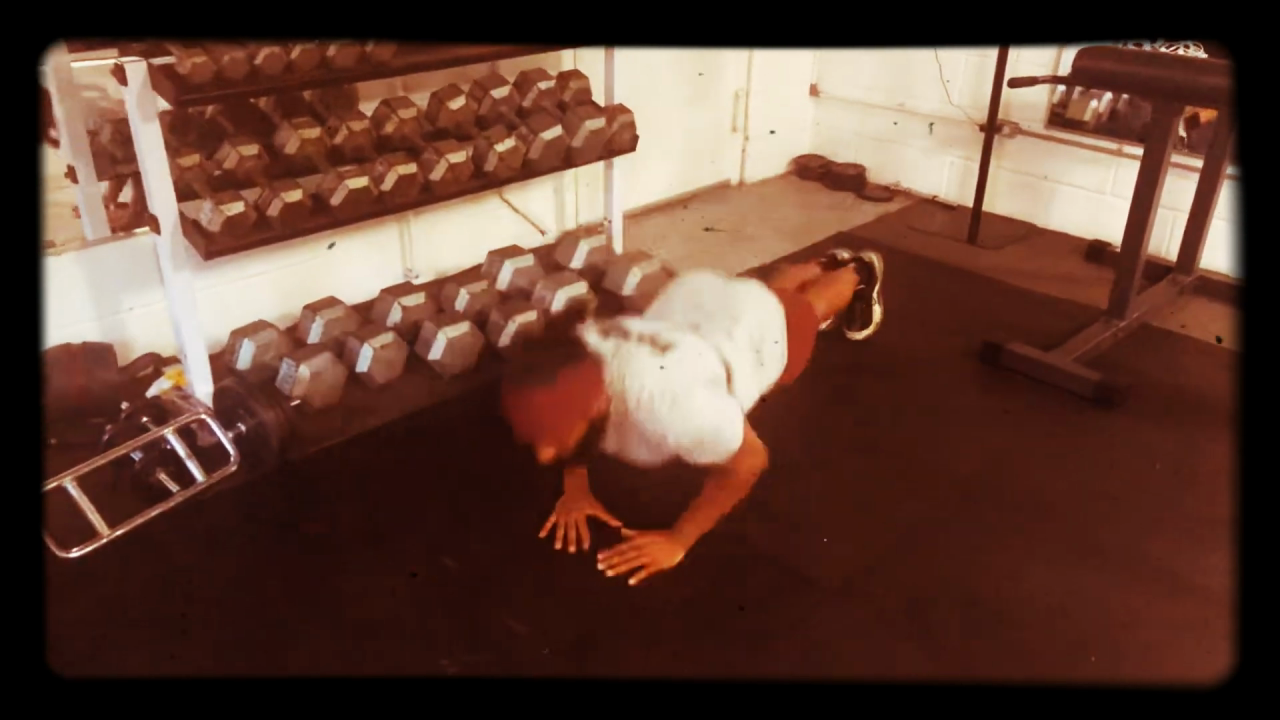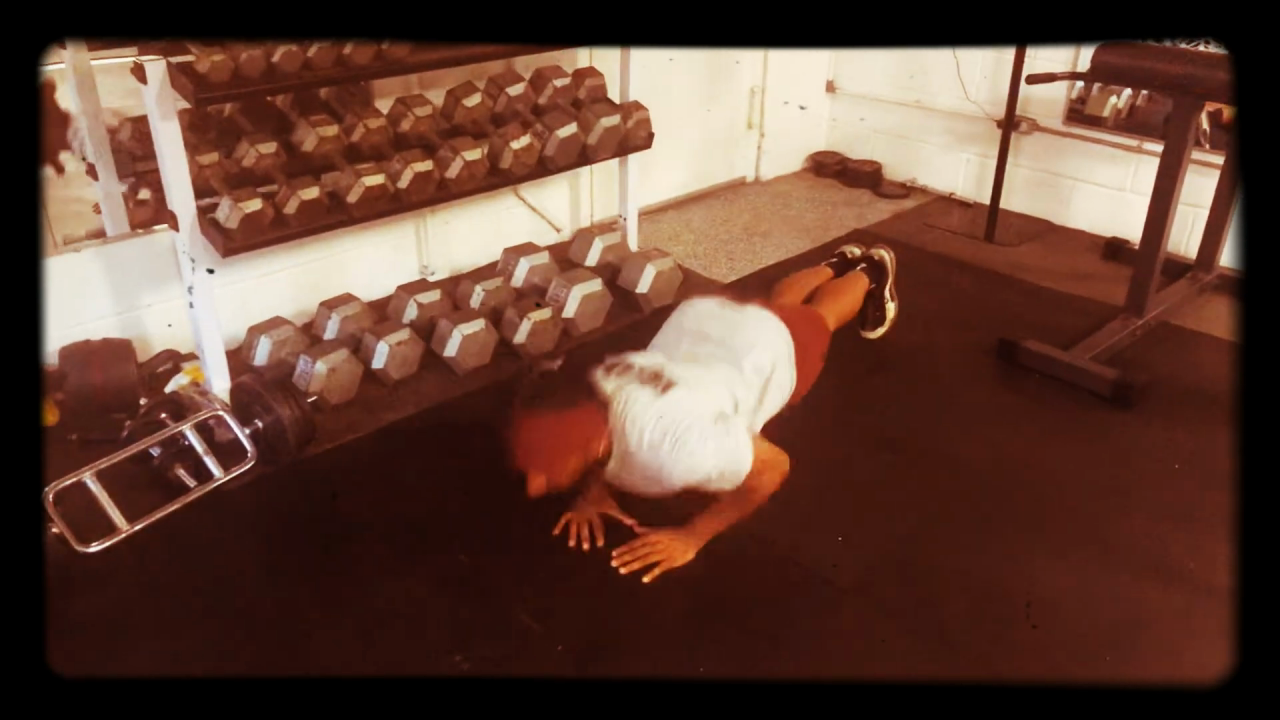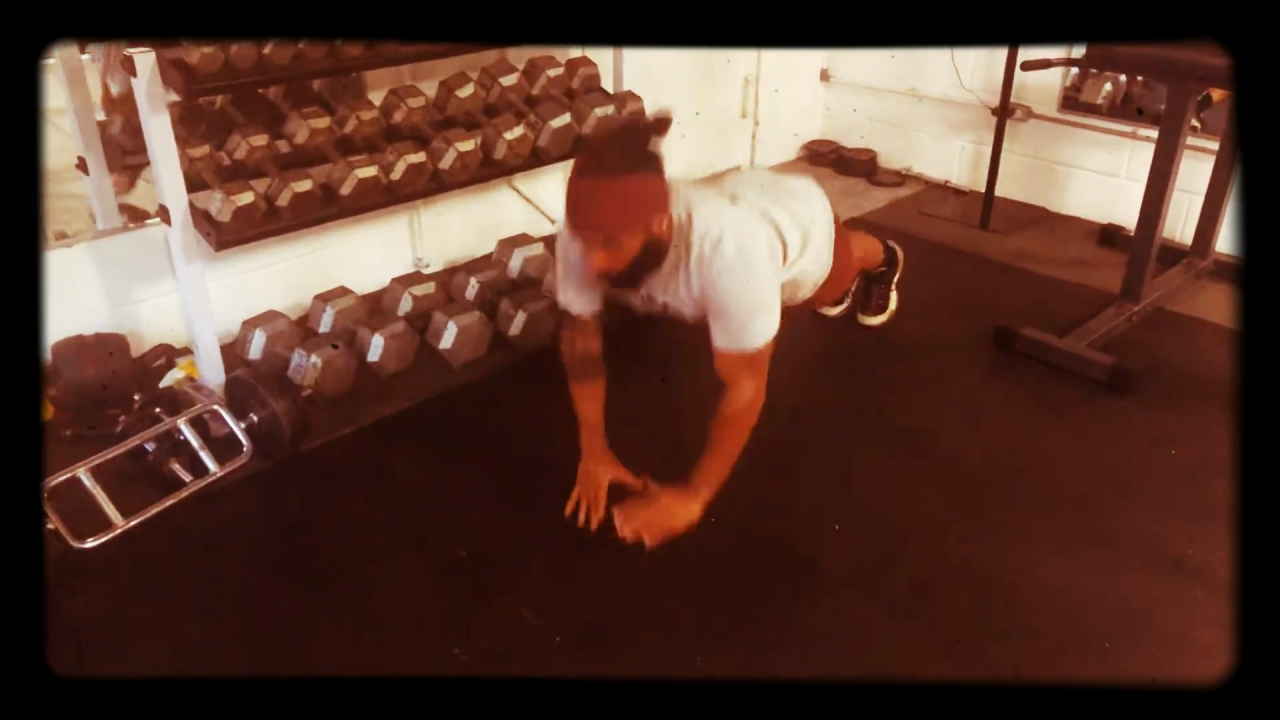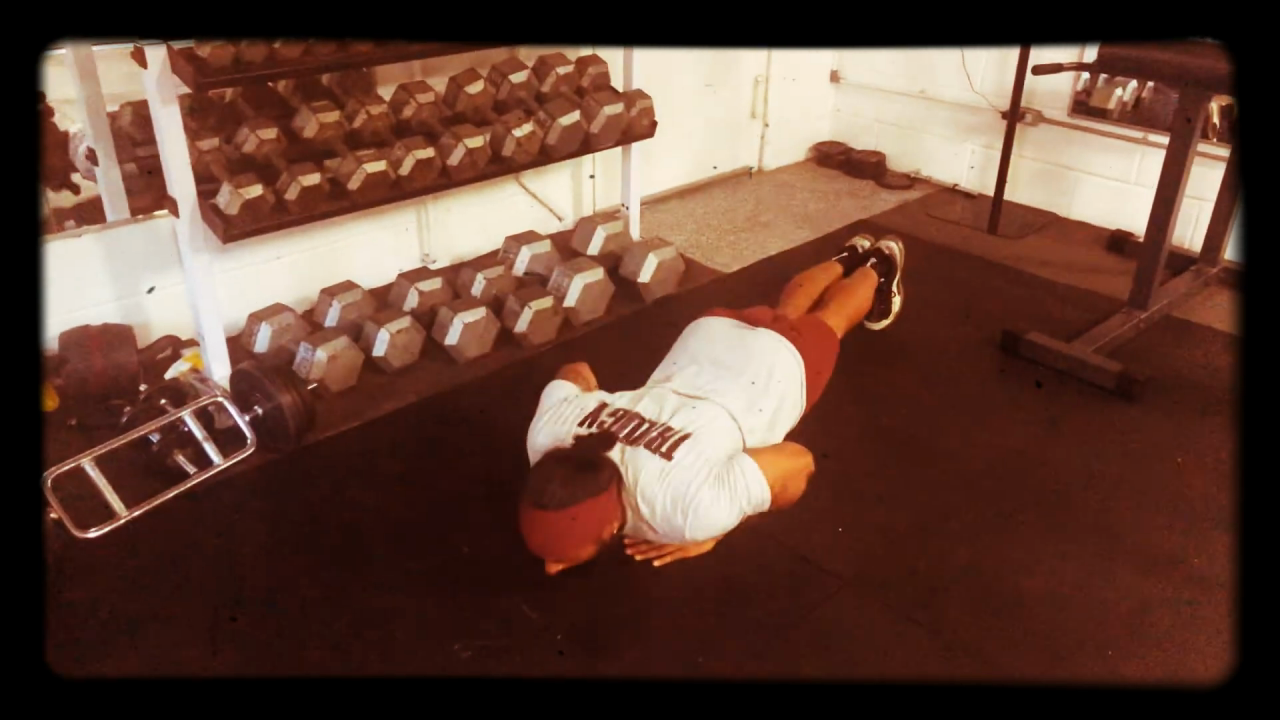
dt=0.5s
person 1, frame 1
left shoulder: (670, 408)
right shoulder: (545, 381)
left elbow: (749, 458)
left wrist: (679, 539)
right wrist: (576, 489)
left hip: (760, 334)
right hip: (689, 298)
left knee: (808, 307)
left ankle: (860, 271)
right ankle: (829, 262)
person 1, frame 2
left shoulder: (673, 448)
left elbow: (773, 467)
left wrist: (692, 538)
right wrist: (588, 488)
left hip: (767, 355)
right hip: (695, 325)
left knee: (818, 315)
right knee: (780, 302)
left ankle: (872, 270)
right ankle: (838, 262)
person 1, frame 3
left shoulder: (729, 250)
right shoulder: (585, 237)
left elbow: (745, 389)
right elbow: (580, 336)
left wrist: (695, 494)
right wrist: (594, 449)
left hip: (803, 218)
left knee: (850, 256)
left ankle: (884, 259)
person 1, frame 4
left shoulder: (687, 509)
right shoulder: (550, 436)
left elbow: (799, 466)
right elbow: (574, 372)
left hip: (779, 365)
right hip: (708, 336)
left knee: (828, 319)
right knee: (786, 310)
left ankle: (880, 264)
right ankle: (850, 256)
